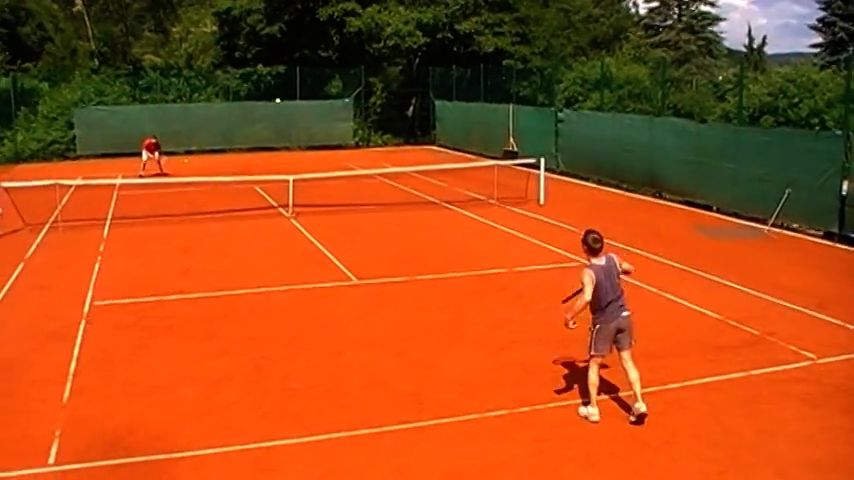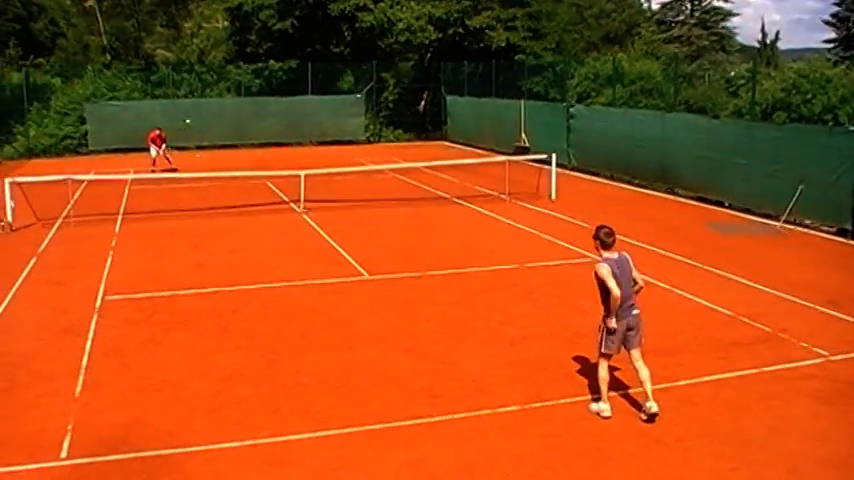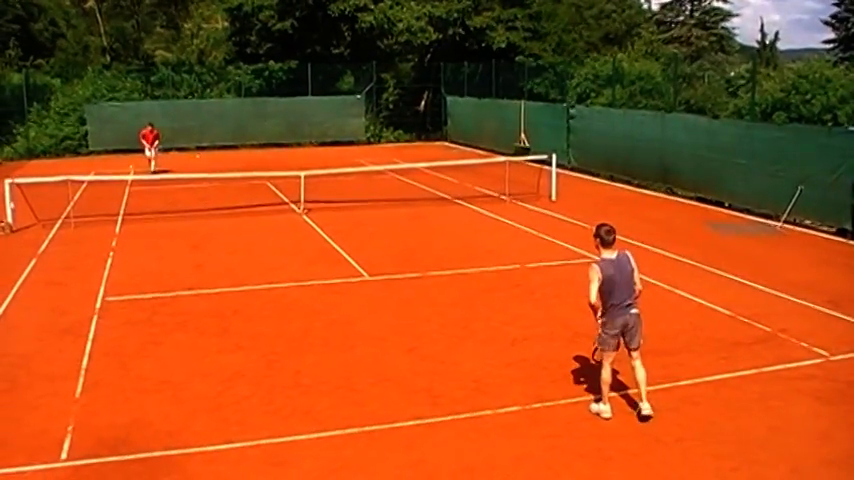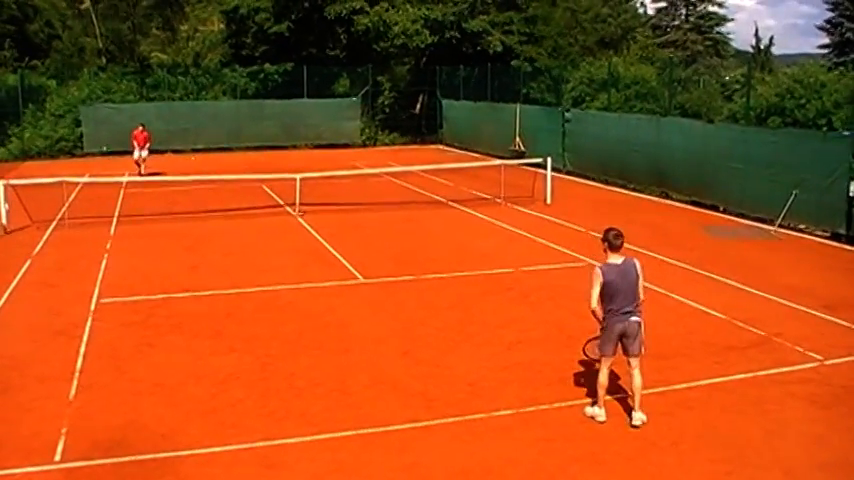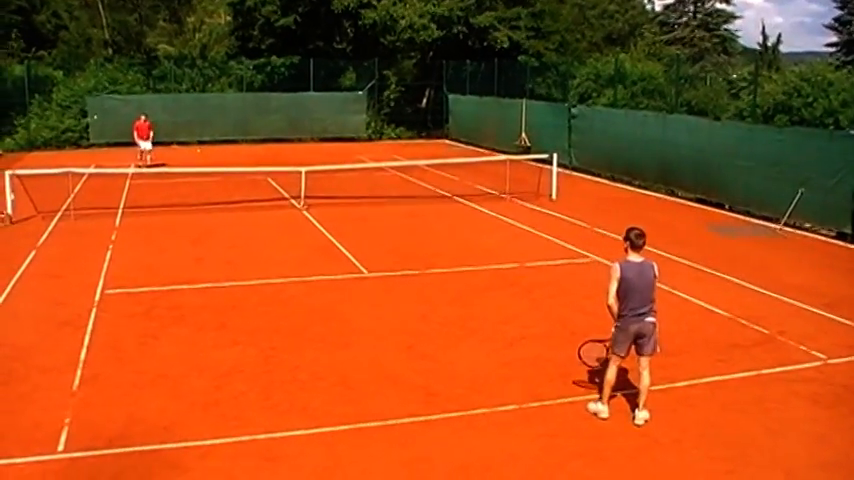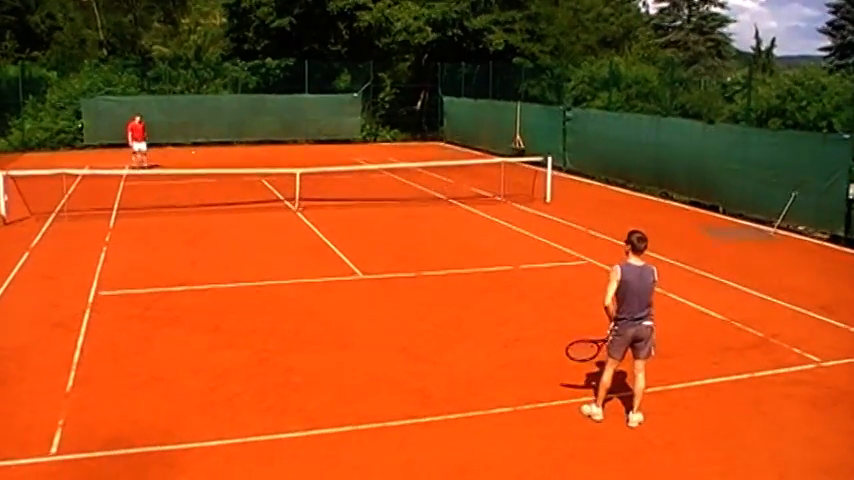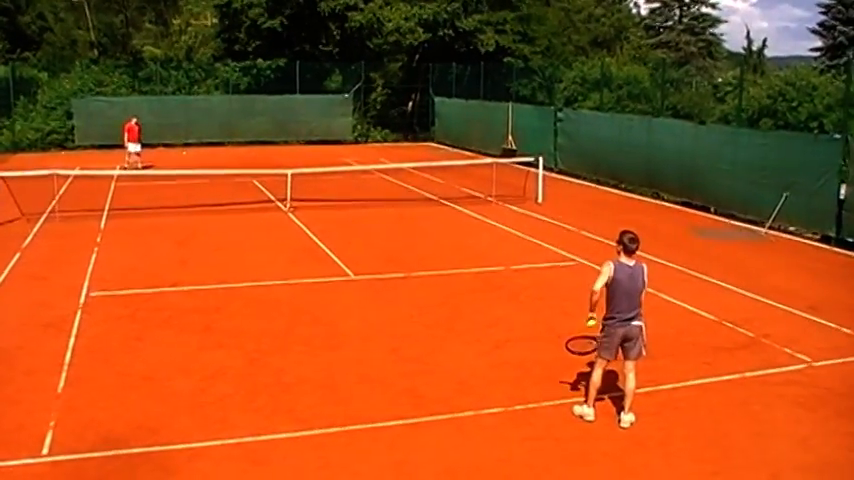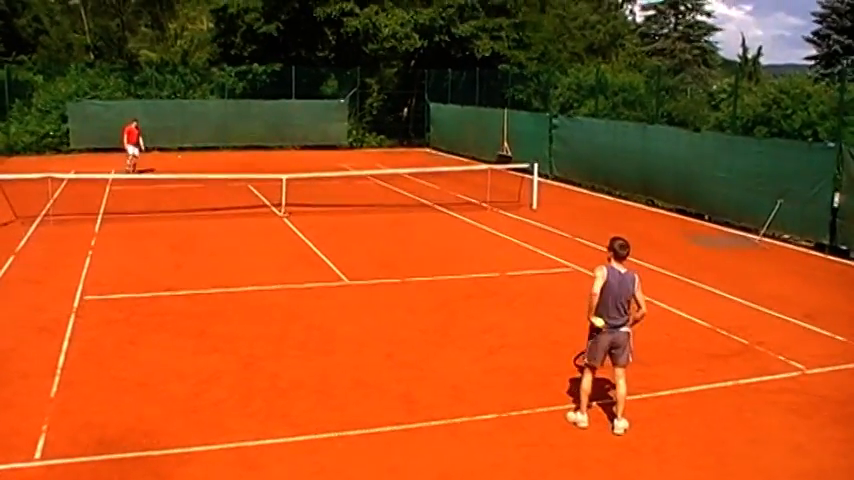
dt=0.3s
person 1, frame 1
left shoulder: (589, 272)
right shoulder: (613, 259)
left elbow: (586, 298)
right elbow: (629, 269)
left wrist: (569, 315)
left hip: (603, 323)
right hip: (623, 317)
left knee: (594, 364)
right knee: (627, 362)
left ankle: (592, 408)
right ankle: (640, 404)
person 1, frame 2
left shoulder: (602, 266)
right shoulder: (625, 257)
left elbow: (616, 293)
right elbow: (640, 284)
left wrist: (610, 317)
left hip: (616, 321)
right hip: (633, 316)
left knee: (604, 362)
right knee: (637, 360)
left ankle: (604, 405)
right ankle: (650, 403)
person 1, frame 3
left shoulder: (596, 268)
right shoulder: (627, 256)
left elbow: (593, 300)
right elbow: (638, 288)
left wrist: (598, 314)
left hip: (611, 319)
right hip: (632, 315)
left knee: (607, 363)
right knee: (636, 360)
left ankle: (604, 405)
right ankle: (644, 404)
person 1, frame 4
left shoulder: (600, 271)
right shoulder: (634, 265)
left elbow: (594, 306)
right elbow: (640, 296)
left wrist: (603, 323)
left hip: (611, 324)
right hip: (633, 322)
left knee: (605, 367)
right knee: (635, 368)
left ankle: (599, 409)
right ankle: (637, 413)
person 1, frame 5
left shoulder: (618, 267)
right shoulder: (653, 267)
left elbow: (611, 301)
right elbow: (650, 296)
left wrist: (618, 321)
left hip: (626, 323)
right hip: (648, 322)
left knee: (614, 364)
right knee: (644, 368)
left ankle: (603, 405)
right ankle: (641, 411)
person 1, frame 6
left shoulder: (618, 270)
right shoulder: (653, 272)
left elbow: (607, 303)
right elbow: (646, 299)
left wrist: (613, 322)
left hip: (623, 327)
right hip: (645, 326)
left knee: (610, 368)
right knee: (639, 371)
left ankle: (597, 408)
right ankle: (635, 414)
person 1, frame 7
left shoulder: (610, 266)
right shoulder: (643, 269)
left elbow: (595, 289)
right elbow: (640, 298)
left wrist: (591, 312)
left hip: (612, 326)
right hip: (635, 326)
left knee: (599, 367)
right knee: (630, 371)
left ankle: (588, 408)
right ankle: (626, 414)
person 1, frame 8
left shoulder: (602, 271)
right shoulder: (634, 278)
left elbow: (595, 292)
right elbow: (642, 310)
left wrist: (591, 315)
left hip: (601, 332)
right hip: (622, 333)
left knee: (588, 372)
right knee: (620, 377)
left ankle: (582, 415)
right ankle: (620, 421)
